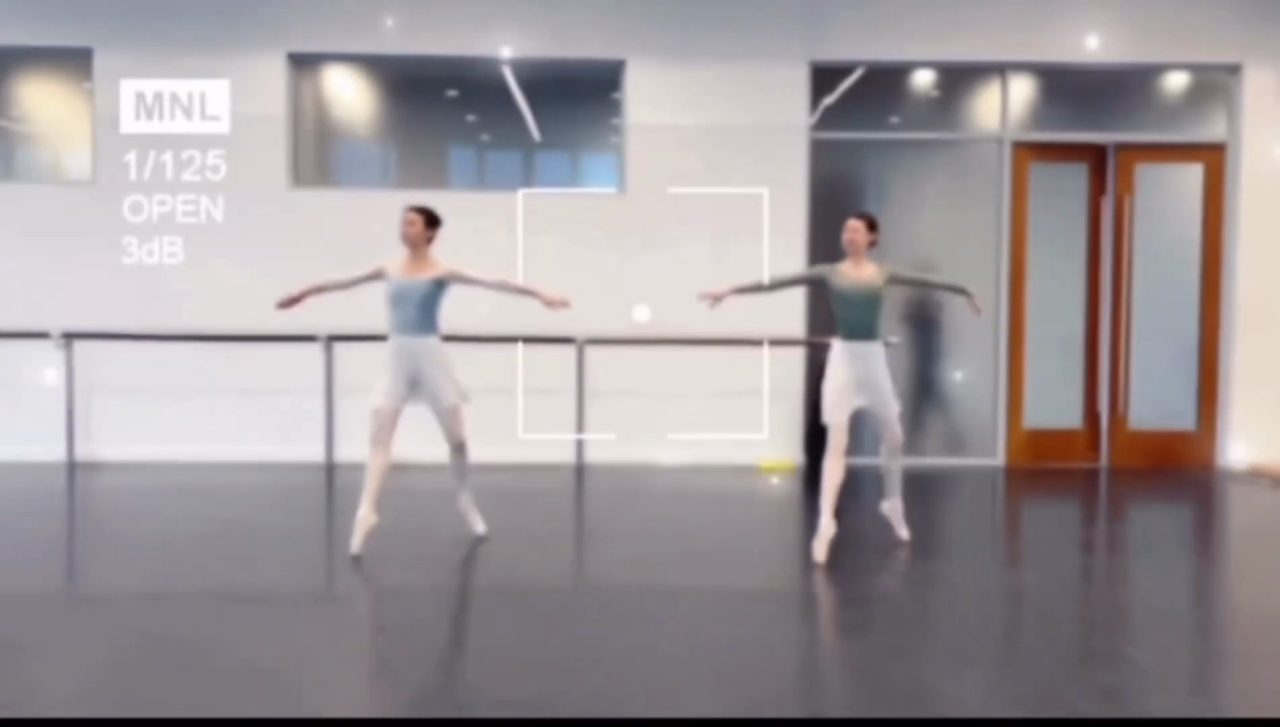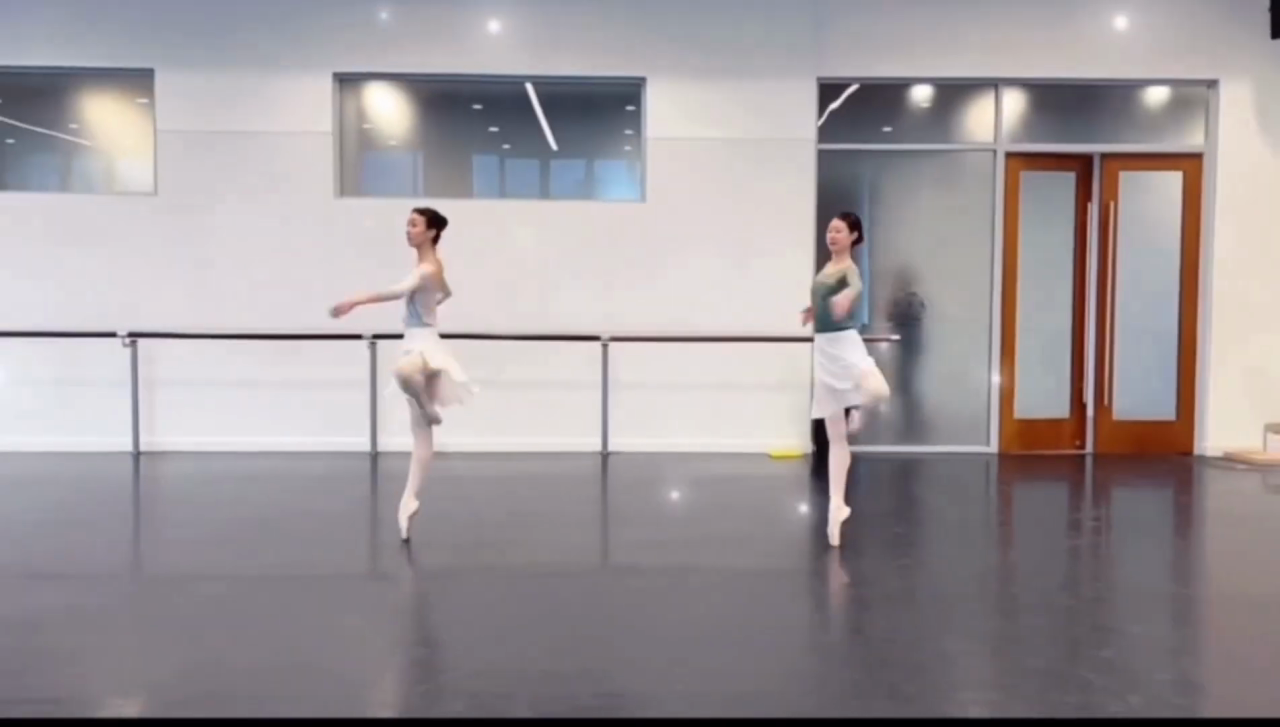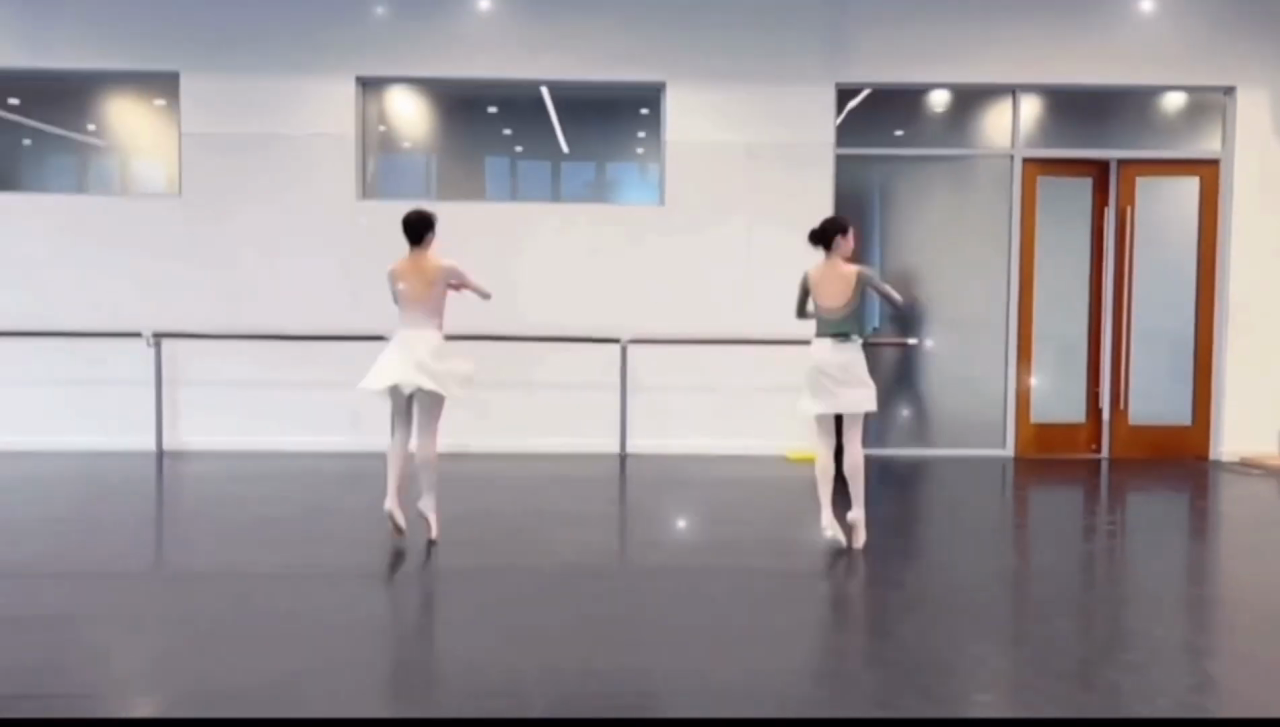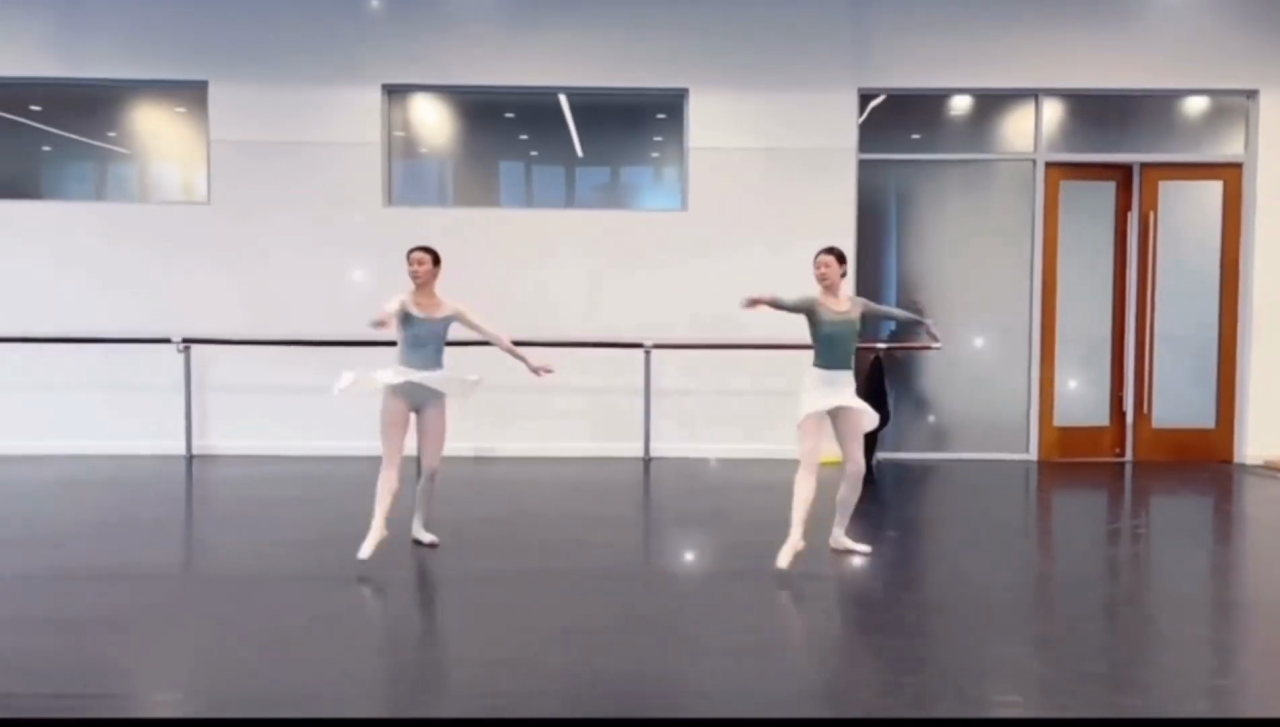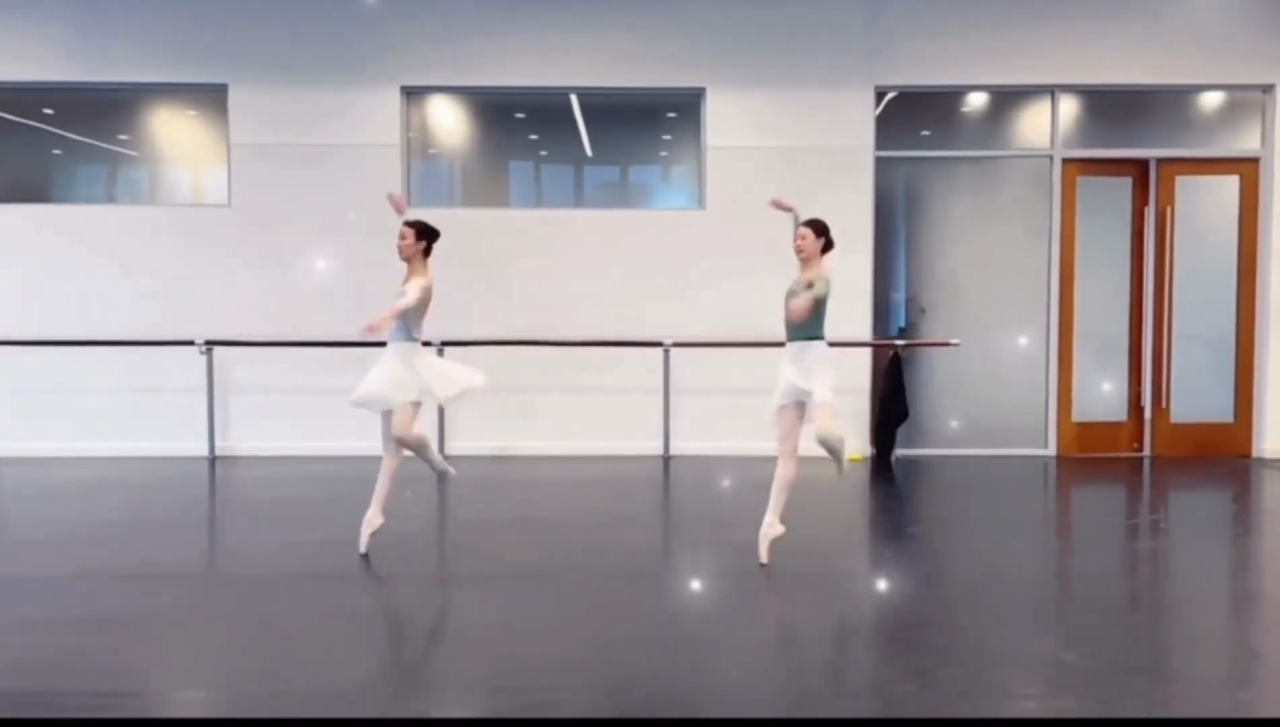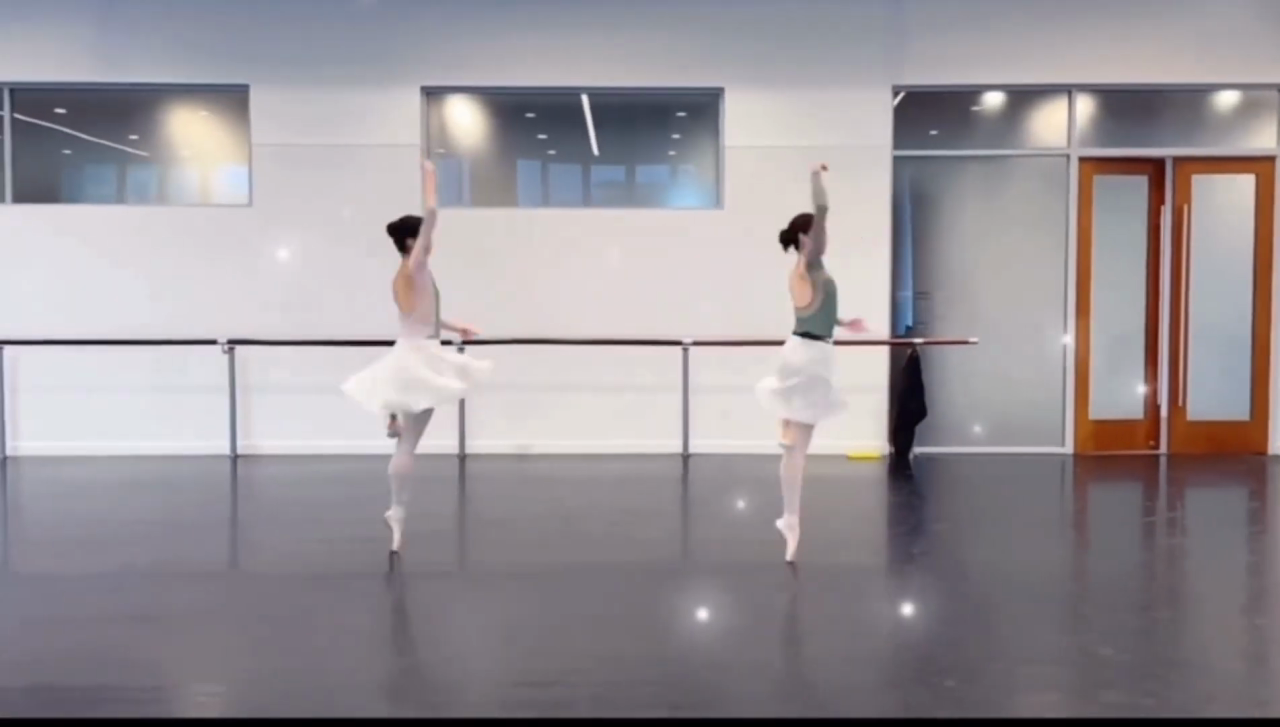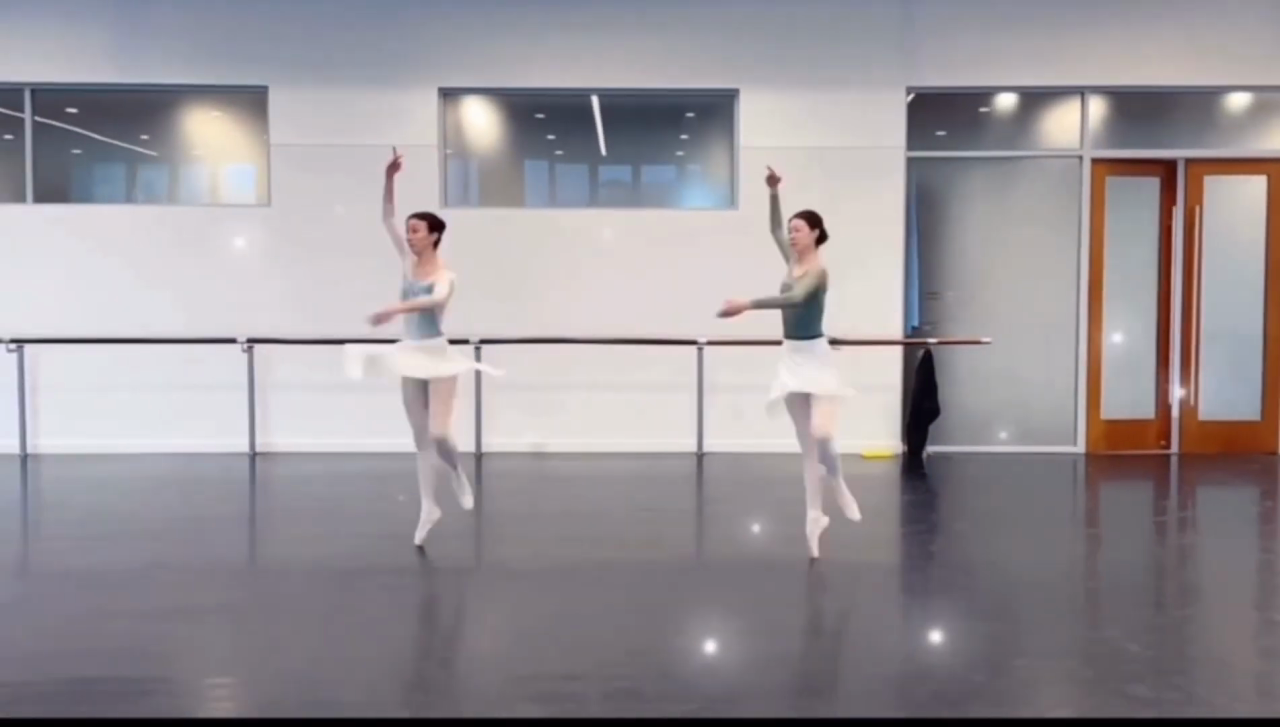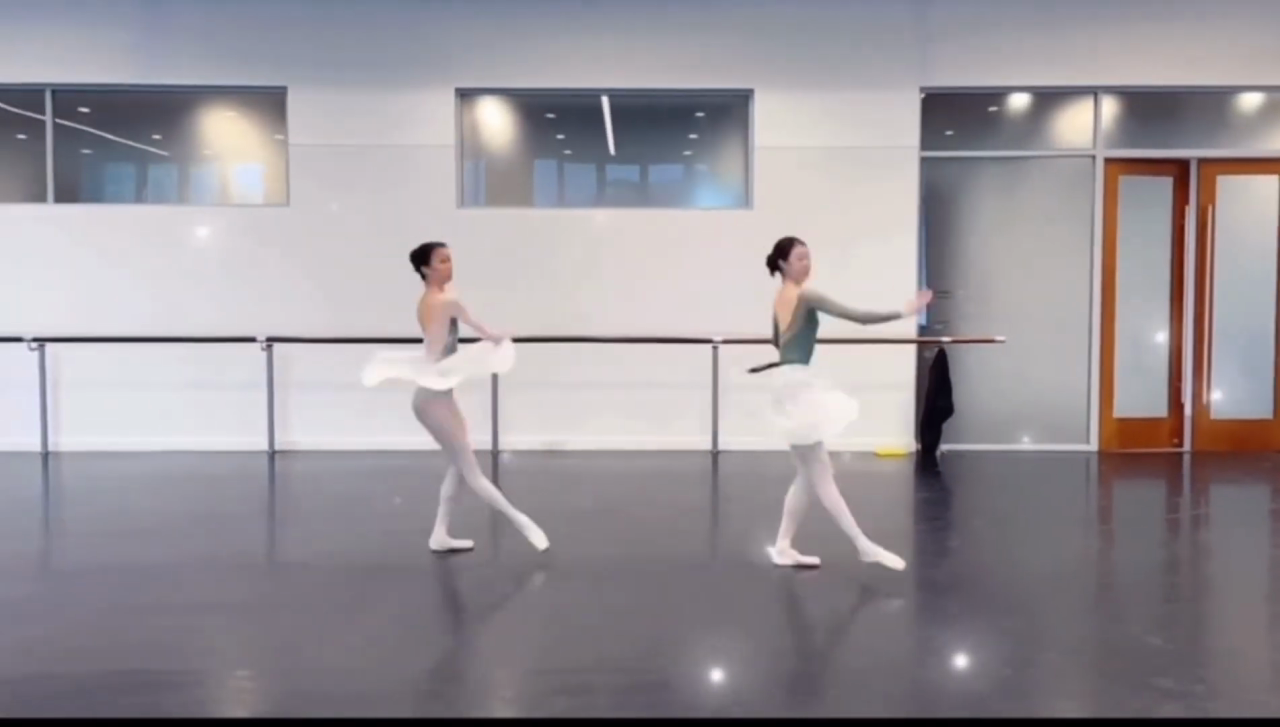
dt=0.3s
person 1, frame 1
left shoulder: (884, 273)
right shoulder: (829, 272)
left elbow: (926, 282)
right elbow: (777, 282)
left wrist: (966, 292)
right wrist: (731, 290)
left hip: (873, 358)
right hip: (843, 358)
left knee: (894, 437)
right knee: (837, 445)
left ankle: (893, 501)
right ankle: (825, 523)
person 1, frame 2
left shoulder: (847, 269)
right shoulder: (826, 268)
left elbow: (856, 285)
left wrist: (847, 295)
right wrist: (815, 307)
left hip: (845, 348)
right hip: (823, 353)
left knee: (878, 392)
right knee: (834, 437)
left ankle: (857, 414)
right ankle: (835, 507)
person 1, frame 3
left shoulder: (811, 275)
right shoulder: (860, 273)
left elbow: (802, 312)
right elbow: (899, 303)
left hip: (821, 356)
right hip: (849, 355)
left knee: (825, 444)
right knee: (852, 443)
left ankle: (827, 516)
right ankle: (858, 512)
person 1, frame 4
left shoulder: (859, 305)
right shoulder: (812, 304)
left elbow: (893, 313)
right elbow: (785, 304)
left wrist: (924, 323)
right wrist: (764, 299)
left hip: (846, 387)
right hip: (818, 385)
left knee: (855, 468)
right knee: (809, 463)
left ankle: (838, 534)
right ankle: (795, 537)
person 1, frame 5
left shoulder: (817, 275)
right shoulder: (805, 271)
left elbow: (821, 286)
right elbow: (803, 242)
left wrist: (808, 298)
right wrist: (794, 212)
left hip: (815, 359)
right hip: (793, 361)
left knee: (826, 432)
right knee: (786, 450)
right ankle: (771, 522)
person 1, frame 6
left shoulder: (806, 274)
right shoulder: (813, 267)
right elbow: (822, 210)
left wrist: (843, 320)
right wrist: (817, 175)
left hip: (796, 354)
right hip: (814, 356)
right knee: (797, 446)
right ankle: (791, 520)
person 1, frame 7
left shoulder: (817, 271)
right shoulder: (794, 263)
left elbow: (794, 299)
right elbow: (778, 233)
left wrist: (748, 303)
right wrist: (773, 191)
left hip: (817, 358)
right hip: (792, 358)
left knee: (820, 433)
right knee: (807, 445)
left ankle: (837, 483)
right ankle: (815, 516)
person 1, frame 8
left shoulder: (779, 300)
right shoulder: (807, 295)
right elbow: (860, 315)
right wrist: (907, 310)
left hip: (787, 382)
right hip: (796, 384)
left knee: (809, 475)
right knee: (820, 478)
left ankle: (783, 546)
right ankle: (865, 547)
person 2, frame 1
left shoulder: (443, 272)
right shoulder: (389, 269)
left elbow: (494, 282)
right elbow: (346, 281)
left wrist: (540, 295)
right wrist: (305, 293)
left hip: (430, 357)
right hip: (396, 359)
left knee: (457, 439)
right knee: (380, 440)
left ankle: (464, 499)
right ankle: (365, 514)
person 2, frame 2
left shoulder: (428, 269)
right shoulder: (432, 268)
left elbow: (399, 291)
right elbow: (445, 292)
left wrist: (355, 301)
left hip: (423, 344)
right hip: (421, 344)
left knee: (405, 374)
right knee: (420, 434)
left ankle: (426, 411)
right ankle: (410, 499)
person 2, frame 3
left shoulder: (396, 271)
right shoulder: (447, 268)
right elbow: (486, 295)
right wrist: (455, 286)
left hip: (402, 349)
right hip: (432, 352)
left knee: (400, 434)
right knee: (428, 437)
left ankle: (393, 498)
right ankle: (427, 505)
person 2, frame 4
left shoulder: (451, 310)
right shoulder: (403, 302)
left elbow: (494, 336)
right elbow: (388, 311)
left wrist: (528, 361)
right wrist: (387, 318)
left hip: (433, 388)
right hip: (400, 385)
left knee: (431, 466)
right knee: (391, 462)
left ankle: (418, 524)
right ankle: (377, 529)
person 2, frame 5
left shoulder: (420, 282)
right shoulder: (416, 273)
left elbow: (407, 300)
right elbow: (415, 242)
left wrist: (386, 316)
right wrist: (404, 212)
left hip: (409, 363)
right hip: (397, 363)
left knee: (402, 433)
right knee: (390, 447)
left ankle: (435, 463)
right ankle: (374, 513)
person 2, frame 6
left shoulder: (404, 276)
right shoulder: (417, 267)
right elbow: (432, 213)
left wrist: (454, 327)
right wrist: (430, 174)
left hip: (407, 360)
right hip: (420, 359)
right knee: (408, 447)
right ankle: (397, 513)
person 2, frame 7
left shoulder: (446, 276)
right shoulder: (407, 264)
left elbow: (439, 300)
right elbow: (388, 216)
left wrist: (396, 309)
right wrist: (390, 176)
left hip: (437, 359)
right hip: (409, 359)
left knee: (439, 435)
right knee: (422, 443)
left ankle: (457, 474)
right ankle: (429, 508)
person 2, frame 8
left shoulder: (426, 302)
right shoulder: (440, 301)
right elbow: (488, 335)
right wrist: (501, 341)
left hip: (434, 390)
right hip: (433, 393)
left knee: (460, 465)
right knee: (468, 465)
left ankle: (440, 534)
